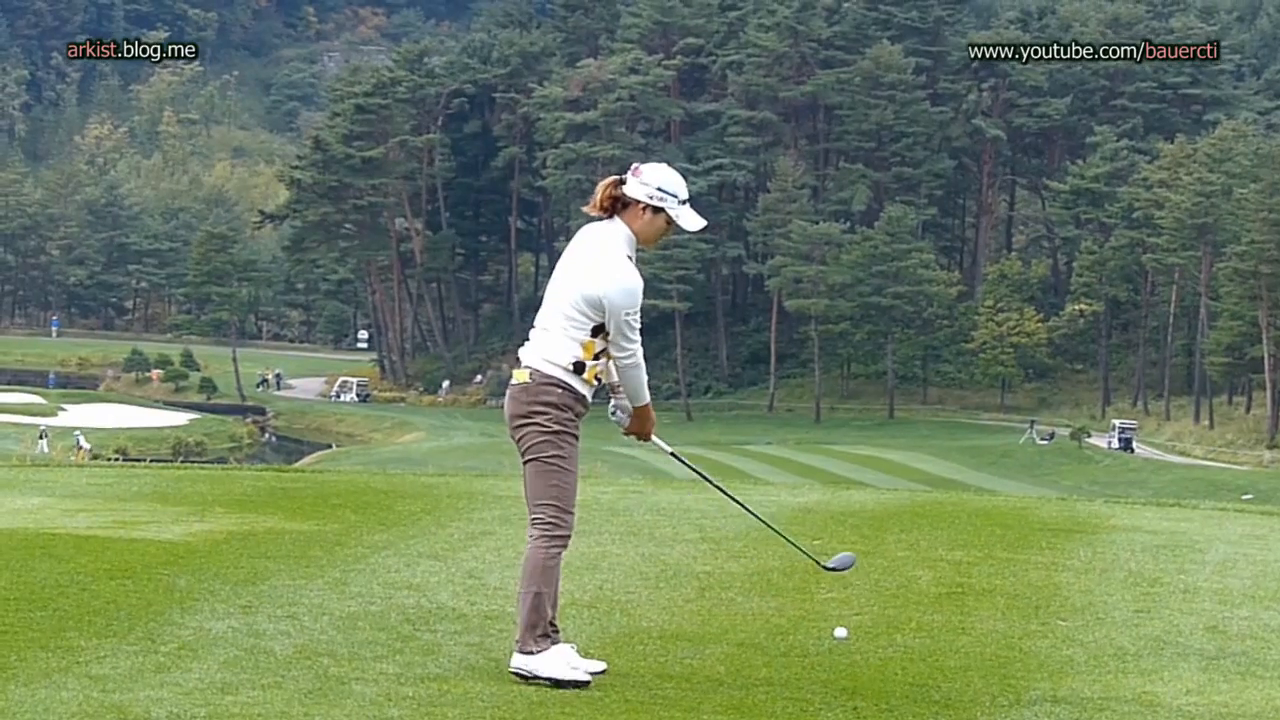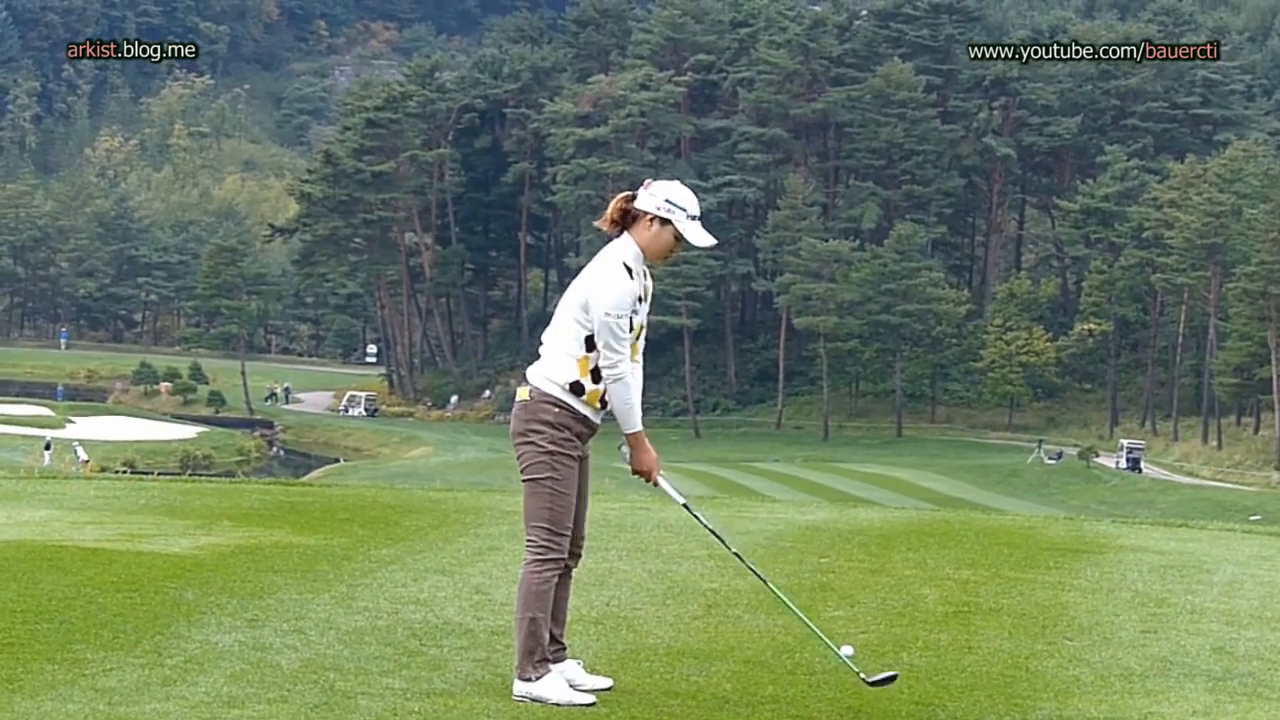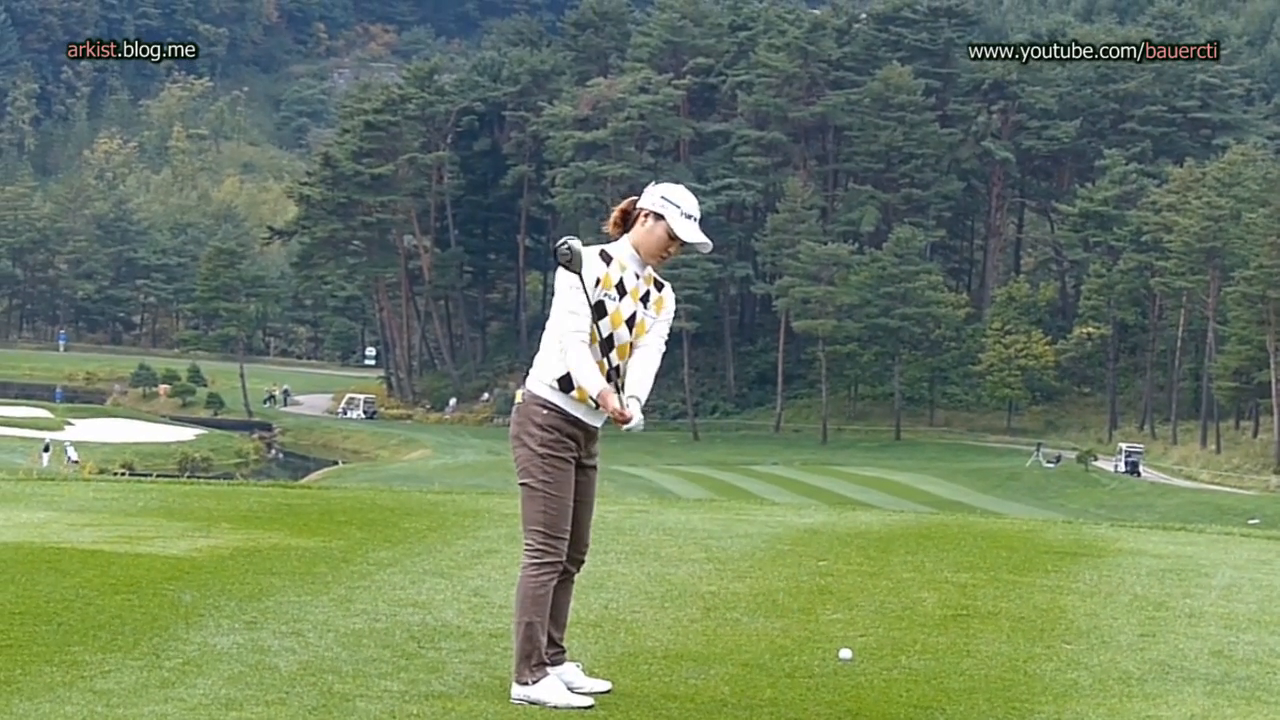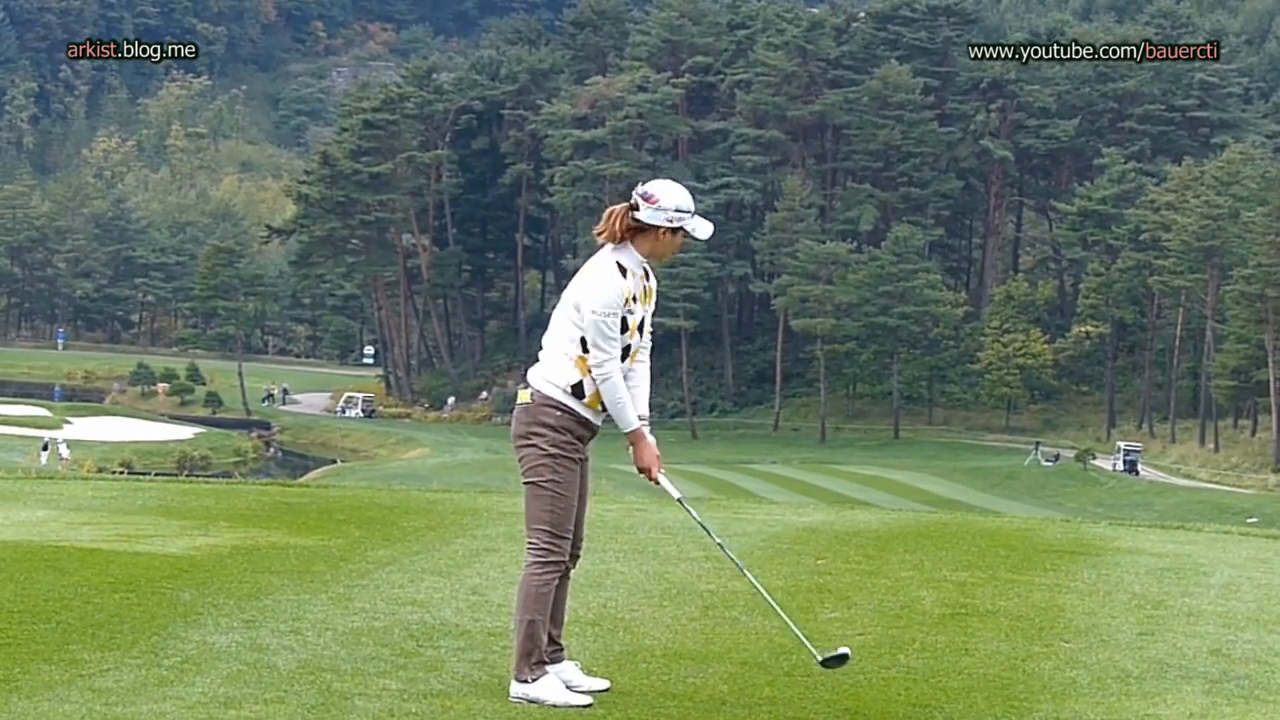
dt=0.5s
person 1, frame 1
left shoulder: (593, 235)
right shoulder: (621, 277)
right elbow: (627, 351)
left wrist: (619, 389)
right wrist: (642, 409)
left hip: (542, 392)
right hip: (549, 399)
left knee: (551, 526)
right knee: (551, 526)
left ankle: (547, 641)
right ankle: (530, 648)
person 1, frame 2
left shoulder: (635, 274)
right shoulder: (614, 279)
left elbow: (629, 361)
right elbow: (615, 367)
left wrist: (634, 434)
right wrist: (638, 441)
left hip: (568, 422)
right hip: (549, 416)
left knee: (567, 550)
right knee: (547, 548)
left ankle: (553, 659)
right ankle: (531, 674)
person 1, frame 3
left shoulder: (661, 297)
right shoulder: (587, 263)
left elbow: (646, 359)
right elbow: (573, 343)
left wrist: (632, 403)
right wrist: (604, 393)
left hip: (585, 429)
right hip: (547, 416)
left knee: (571, 554)
right knee: (546, 551)
left ankle: (553, 662)
right ankle: (528, 676)
person 1, frame 4
left shoulder: (644, 280)
right shoulder: (605, 278)
left elbow: (637, 359)
right elbow: (605, 369)
left wrist: (644, 427)
right wrist: (636, 437)
left hip: (574, 425)
right hip: (551, 419)
left knee: (565, 553)
right knee: (549, 551)
left ankle: (551, 661)
right ankle: (528, 675)
